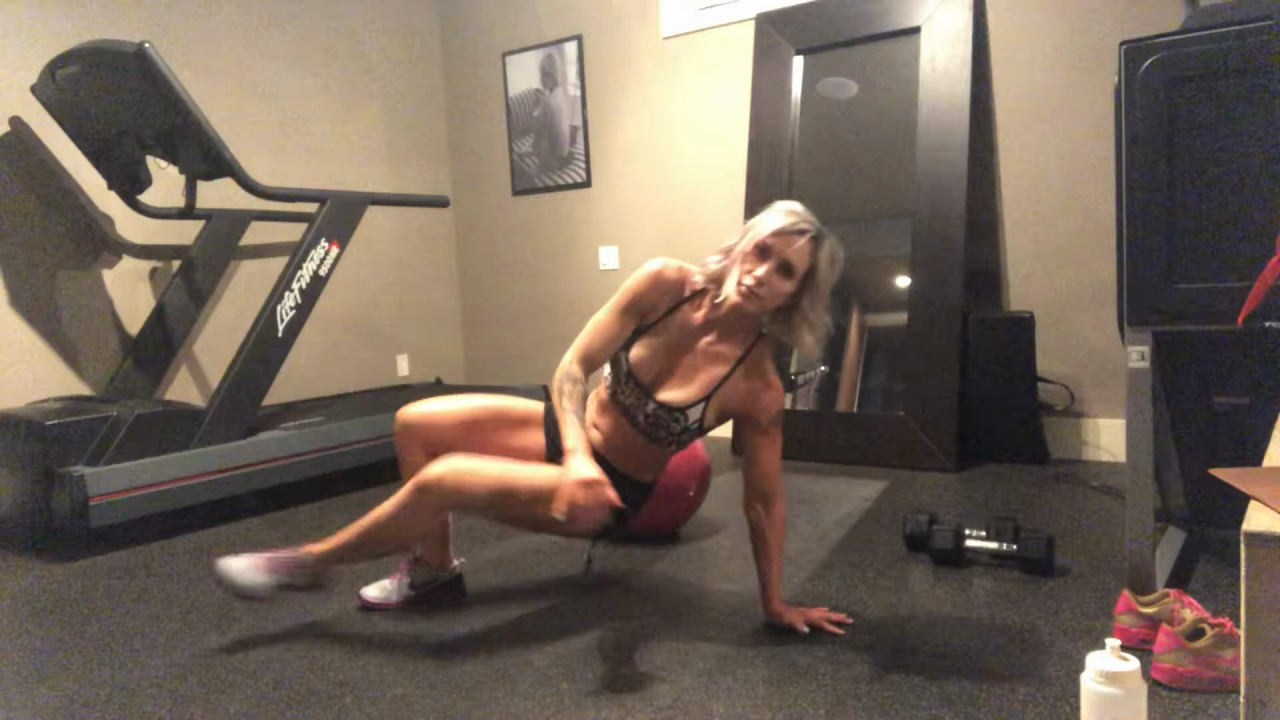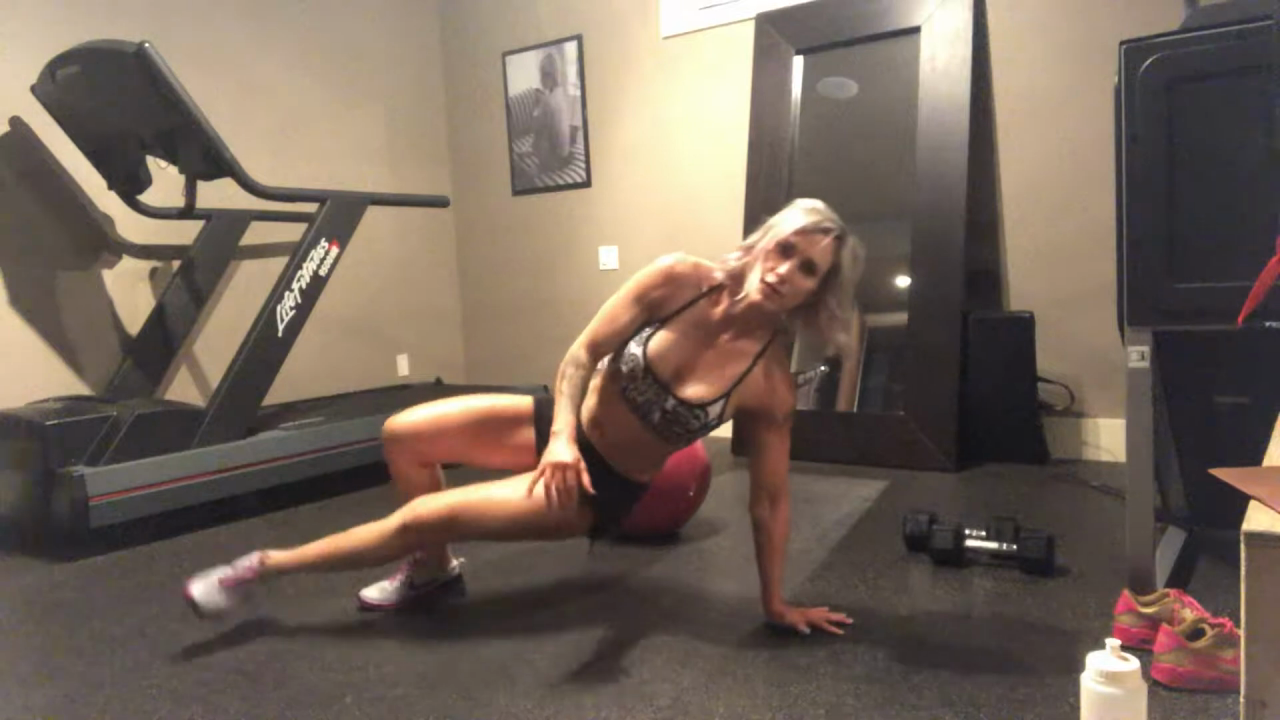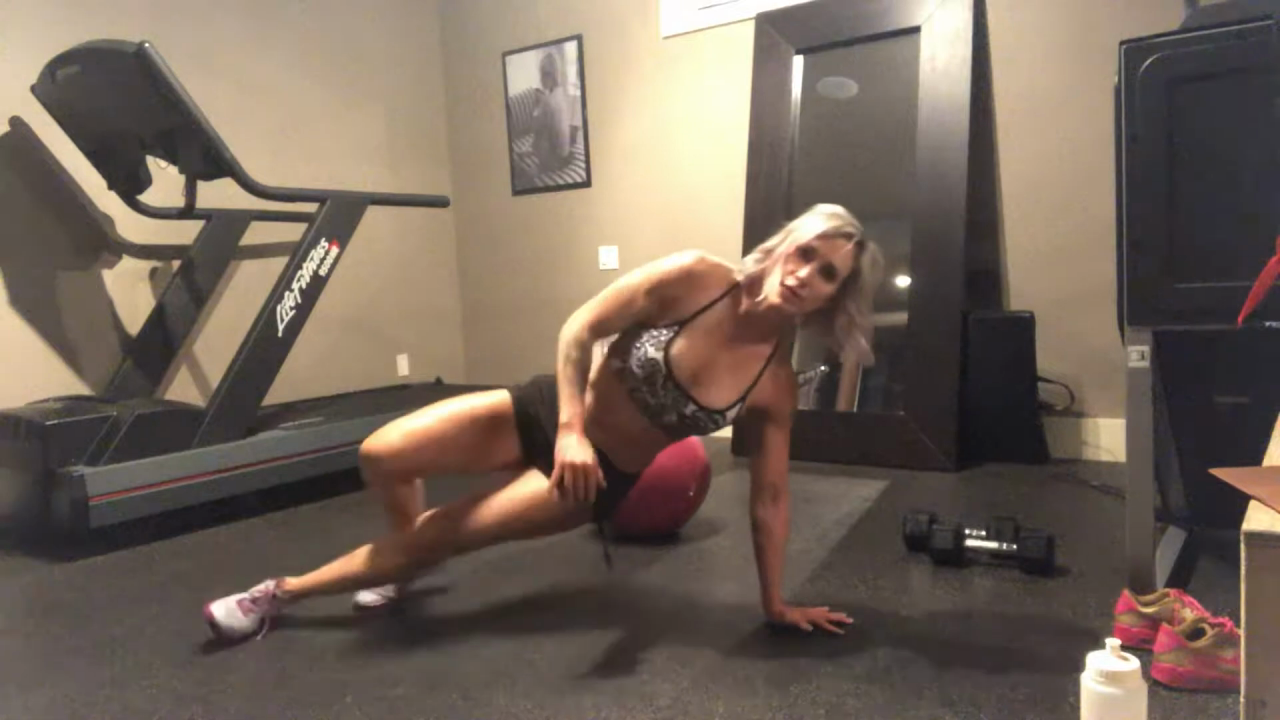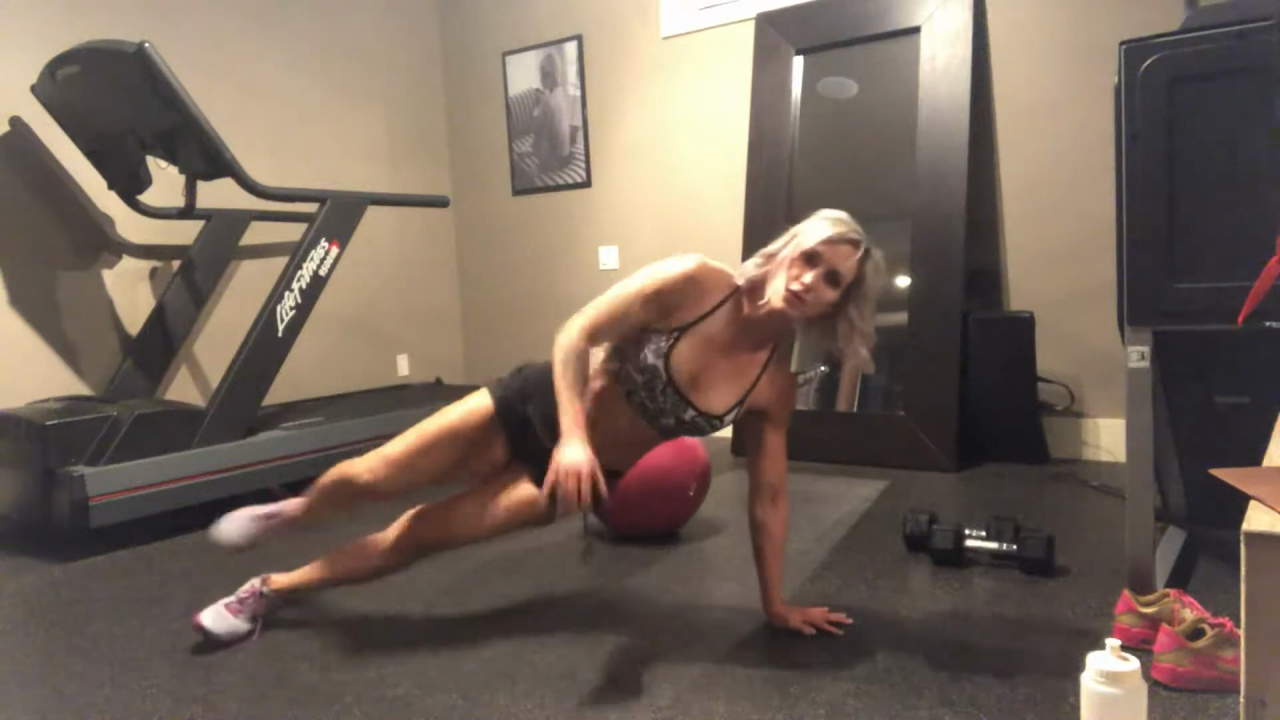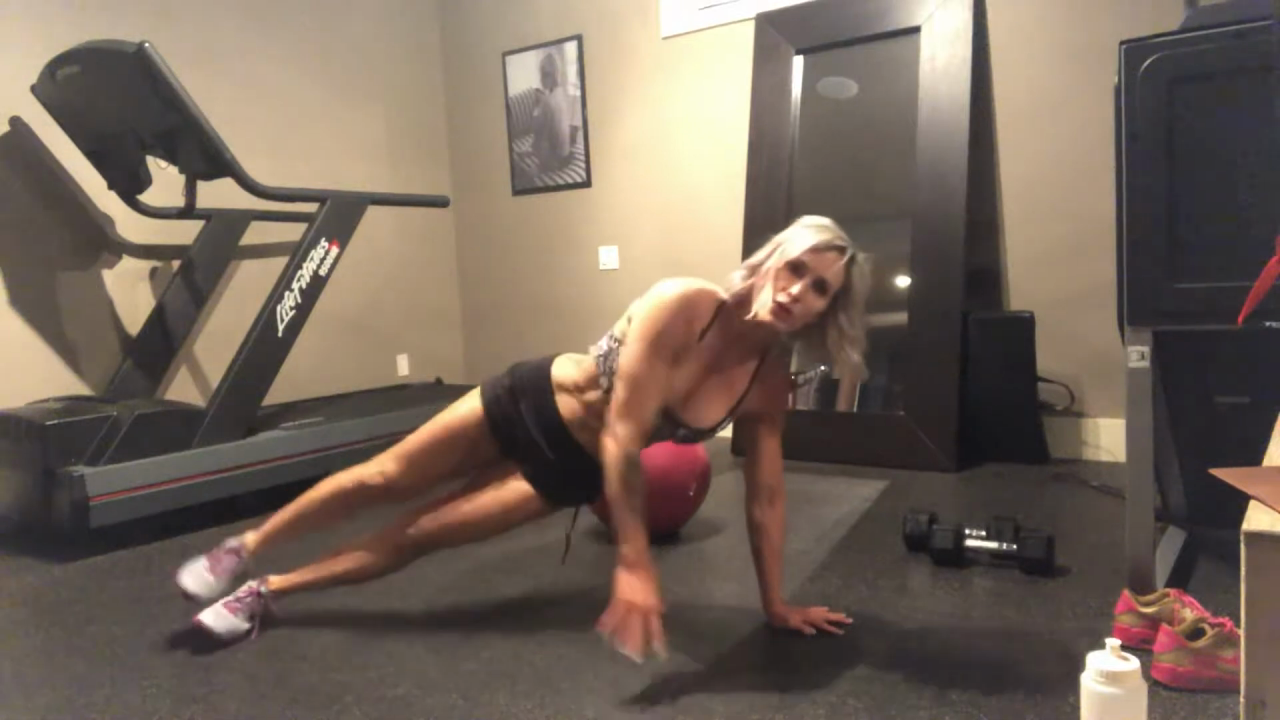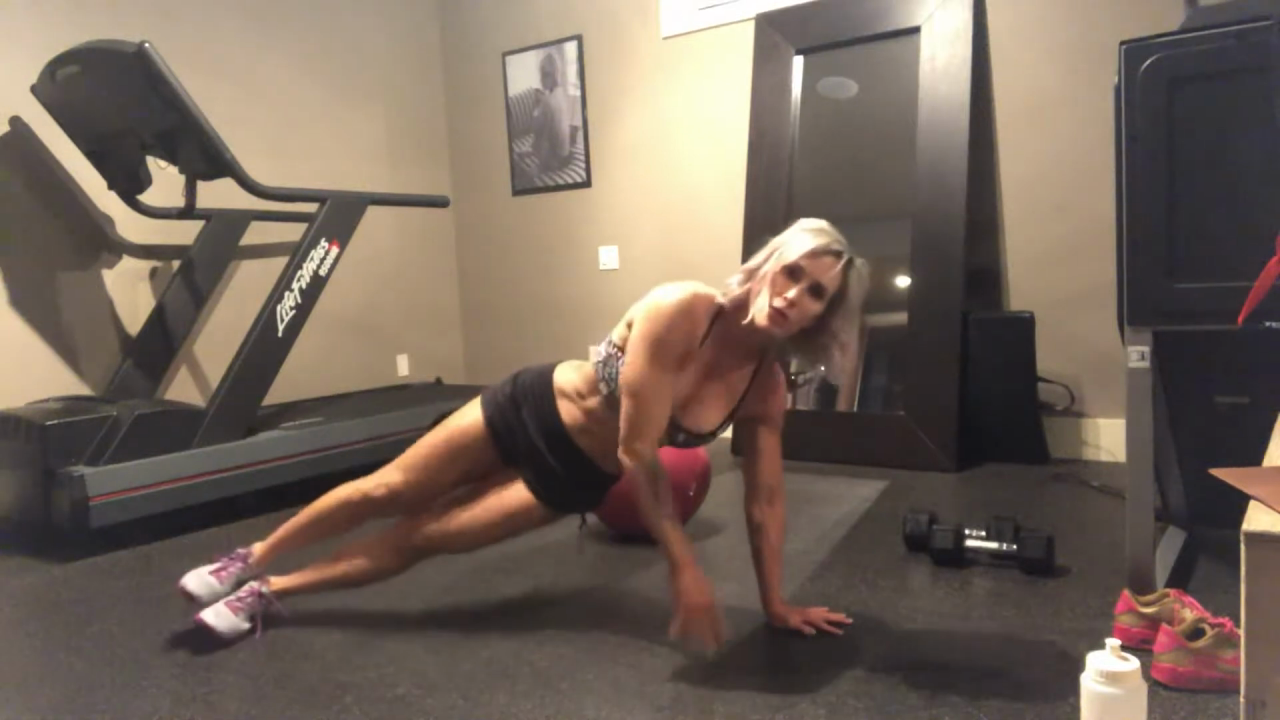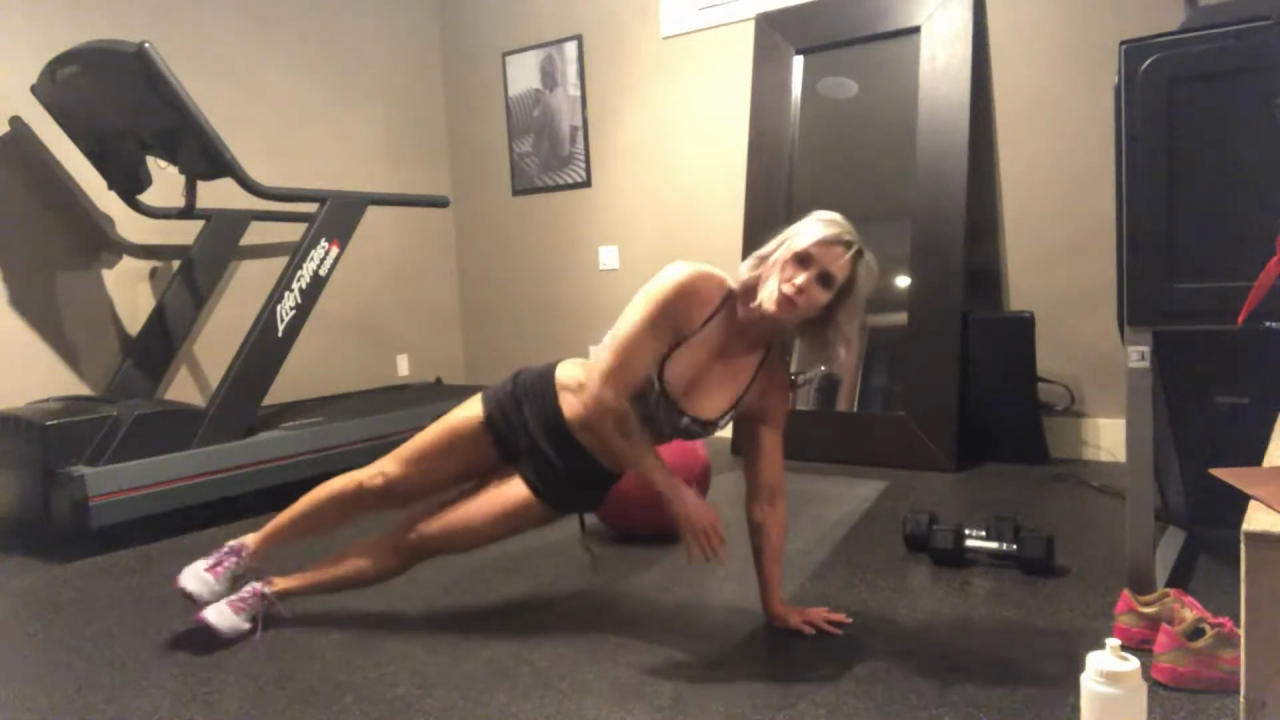
dt=0.2s
person 1, frame 1
left shoulder: (759, 385)
right shoulder: (664, 282)
left elbow: (763, 501)
right elbow: (574, 366)
left wrist: (776, 603)
right wrist: (578, 454)
left hip: (617, 488)
right hip: (573, 430)
left knee: (438, 482)
right knee: (416, 422)
left ankle: (309, 561)
right ankle: (434, 567)
person 1, frame 2
left shoulder: (770, 386)
right shoulder: (679, 278)
left elbow: (769, 498)
right elbow: (582, 353)
left wrist: (776, 603)
right wrist: (563, 436)
left hip: (606, 489)
right hip: (561, 424)
left knee: (425, 517)
right knee: (403, 434)
left ankle: (271, 565)
right ankle: (433, 569)
person 1, frame 3
left shoulder: (775, 386)
right shoulder: (696, 276)
left elbow: (770, 498)
right elbow: (578, 329)
left wrist: (775, 602)
right wrist: (572, 426)
left hip: (596, 479)
right hip: (552, 410)
left knee: (434, 535)
right knee: (382, 454)
left ankle: (282, 590)
right ankle: (401, 561)
person 1, frame 4
left shoulder: (775, 385)
right shoulder: (696, 282)
left elbow: (768, 498)
right elbow: (576, 335)
left wrist: (775, 603)
right wrist: (570, 436)
left hip: (585, 465)
right hip: (541, 401)
left knee: (422, 534)
right knee: (377, 476)
left ankle: (272, 588)
right ankle: (291, 512)
person 1, frame 5
left shoulder: (769, 391)
right shoulder: (683, 304)
left elbow: (765, 500)
right elbow: (624, 442)
left wrist: (776, 604)
right wrist: (633, 567)
left hip: (571, 470)
right hip: (532, 402)
left knee: (418, 534)
right knee: (382, 479)
left ankle: (265, 591)
right ankle: (248, 547)
person 1, frame 6
left shoulder: (767, 394)
right shoulder: (681, 309)
left elbow: (764, 501)
right elbow: (638, 452)
left wrist: (776, 604)
right wrist: (684, 570)
left hip: (575, 478)
right hip: (535, 409)
left knee: (417, 539)
right knee: (386, 493)
left ankle: (266, 592)
right ankle: (252, 557)
person 1, frame 7
left shoulder: (769, 389)
right shoulder: (691, 287)
left elbow: (766, 498)
right elbow: (602, 394)
left wrist: (775, 604)
right wrist: (678, 496)
left hip: (577, 475)
right hip: (537, 405)
left knee: (418, 539)
right knee: (384, 484)
left ankle: (266, 593)
right ankle: (246, 551)
